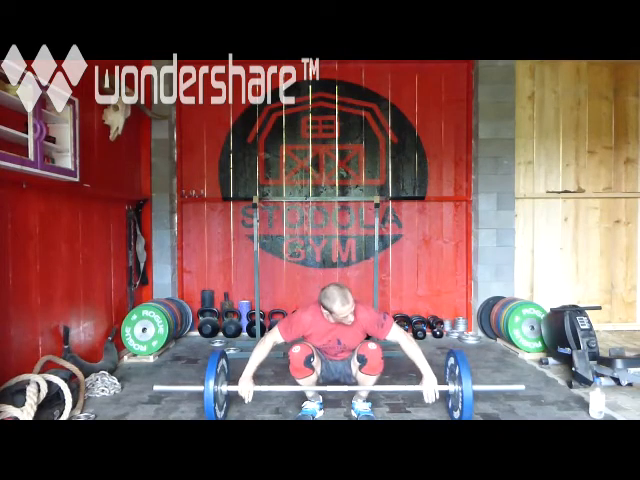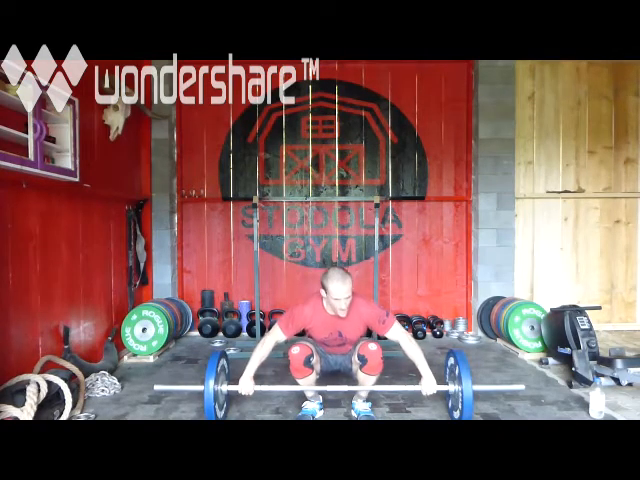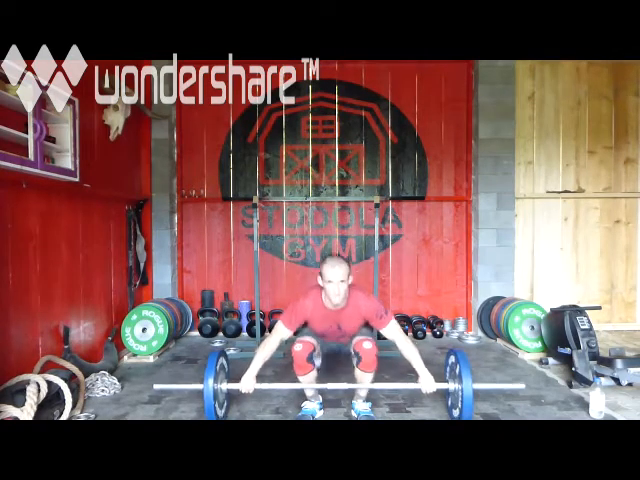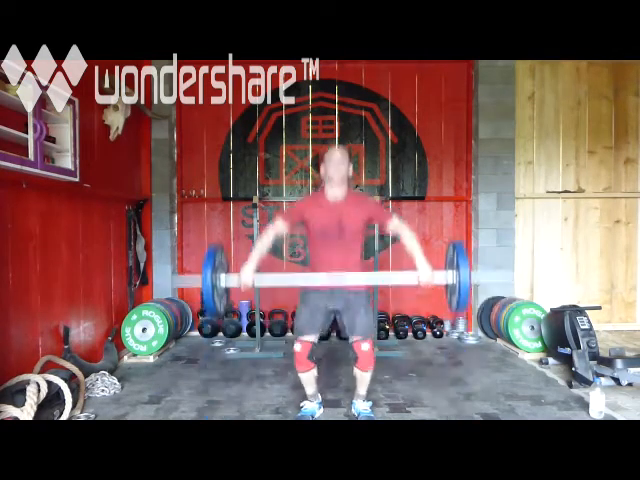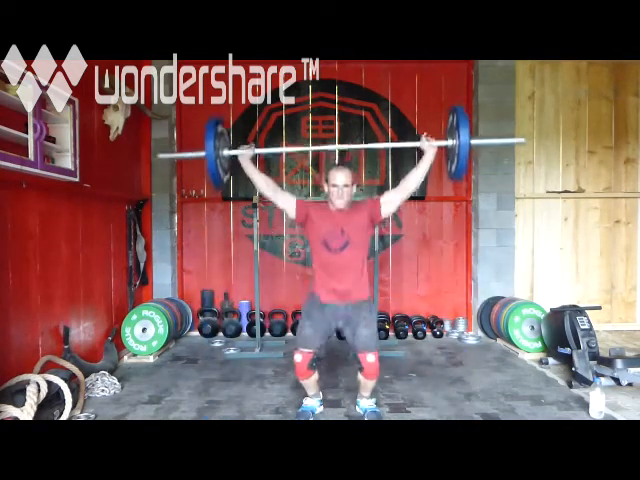
dt=0.5s
person 1, frame 1
left shoulder: (364, 314)
right shoulder: (305, 317)
left elbow: (402, 337)
right elbow: (269, 339)
left wrist: (428, 375)
right wrist: (246, 377)
left hip: (352, 366)
right hip: (320, 366)
left knee: (373, 350)
right knee: (297, 352)
left ankle: (360, 401)
right ankle: (313, 402)
person 1, frame 2
left shoulder: (366, 309)
right shoulder: (306, 310)
left elbow: (403, 337)
right elbow: (270, 338)
left wrist: (426, 375)
right wrist: (247, 375)
left hip: (352, 355)
right hip: (321, 355)
left knee: (373, 351)
right knee: (297, 353)
left ankle: (360, 401)
right ankle: (312, 401)
person 1, frame 3
left shoulder: (364, 302)
right shoulder: (306, 303)
left elbow: (399, 336)
right elbow: (275, 337)
left wrist: (423, 373)
right wrist: (251, 373)
left hip: (353, 338)
right hip: (320, 339)
left knee: (368, 349)
right knee: (300, 349)
left ankle: (360, 402)
right ankle: (312, 402)
person 1, frame 4
left shoulder: (365, 204)
right shoulder: (307, 205)
left elbow: (400, 229)
right elbow: (274, 230)
left wrist: (422, 264)
right wrist: (250, 265)
left hip: (353, 287)
right hip: (316, 287)
left knee: (364, 349)
right knee: (302, 348)
left ankle: (361, 403)
right ankle: (312, 402)
person 1, frame 5
left shoulder: (366, 213)
right shoulder: (310, 213)
left elbow: (404, 190)
right elbow: (273, 192)
left wrist: (429, 153)
right wrist: (246, 161)
left hip: (357, 303)
right hip: (320, 302)
left knee: (370, 364)
right knee: (301, 360)
left ankle: (365, 400)
right ankle: (313, 399)
